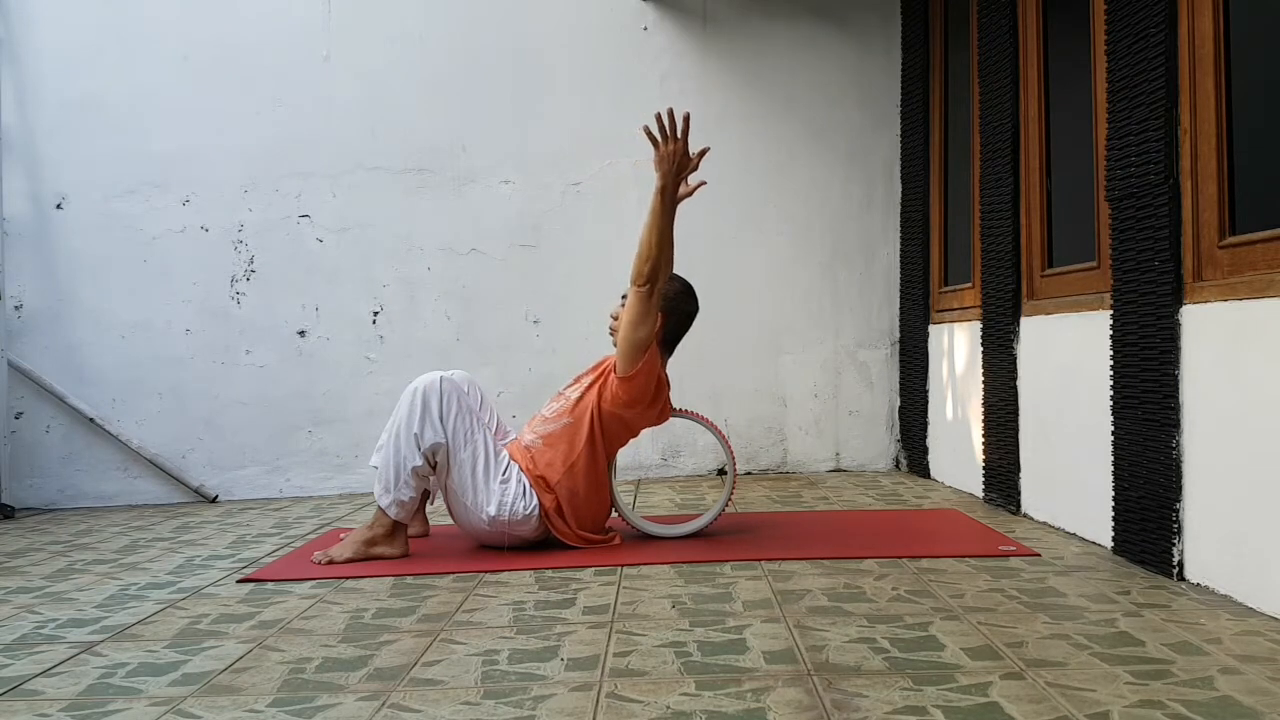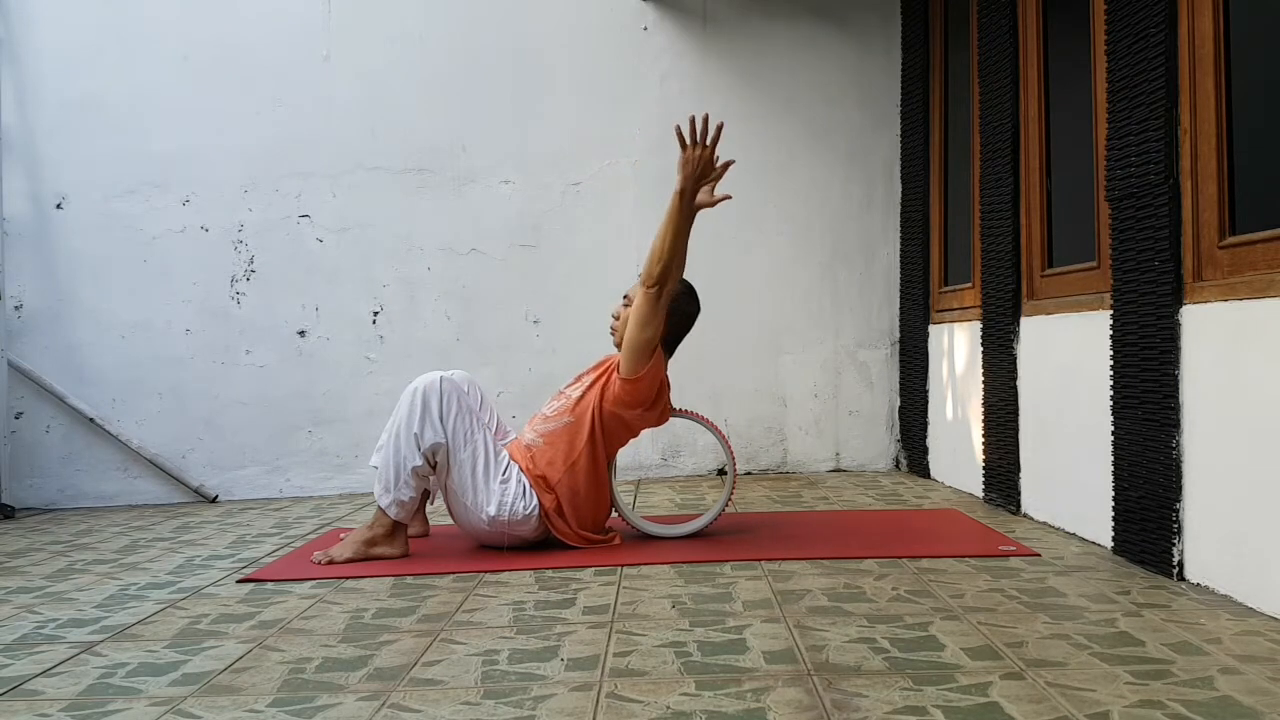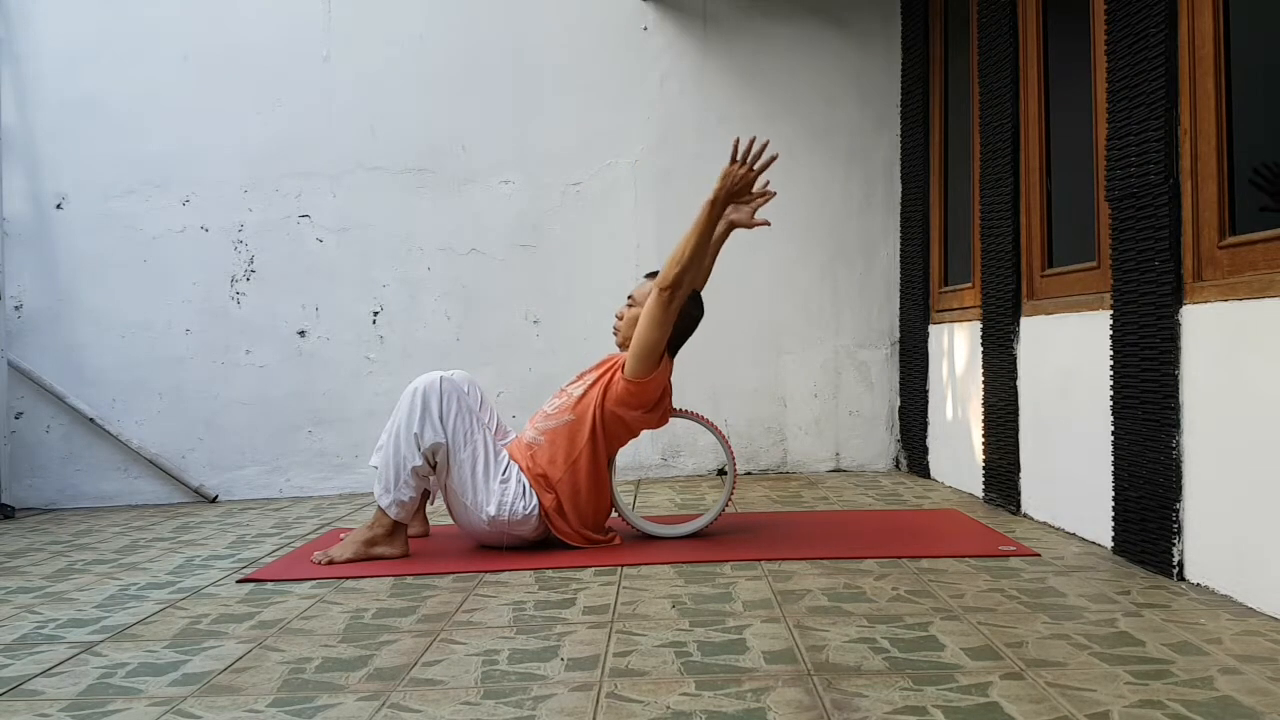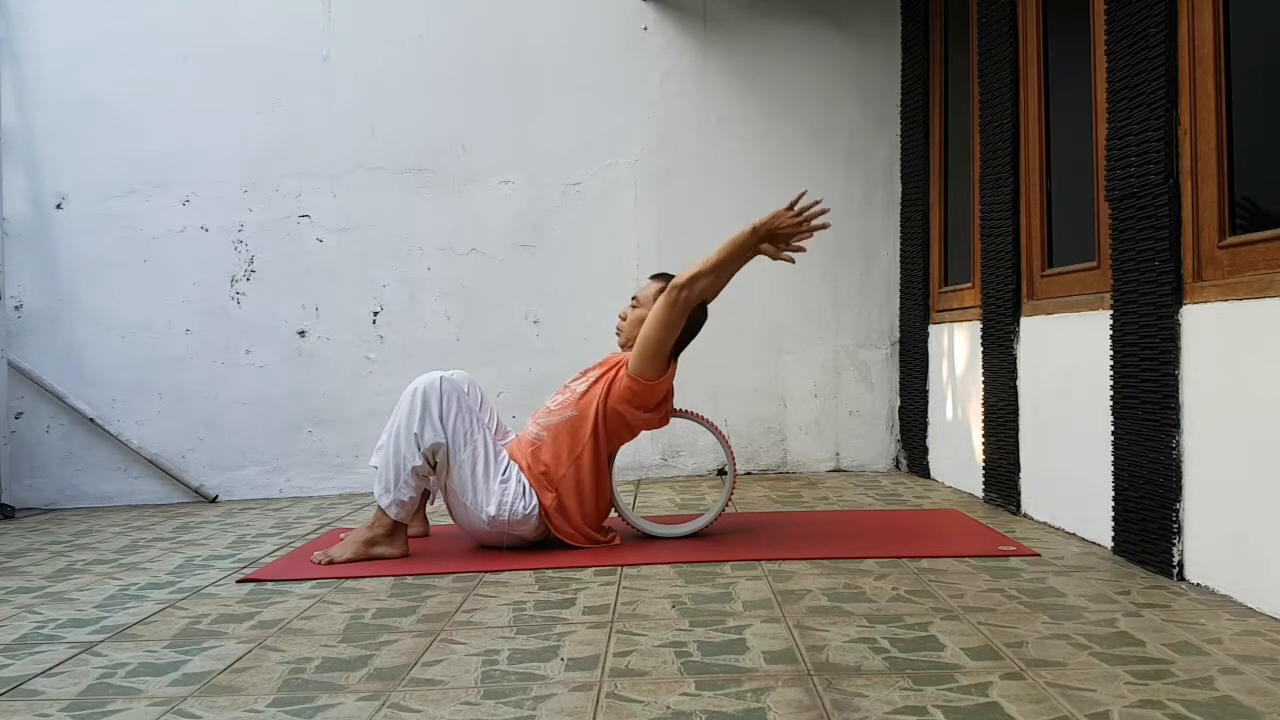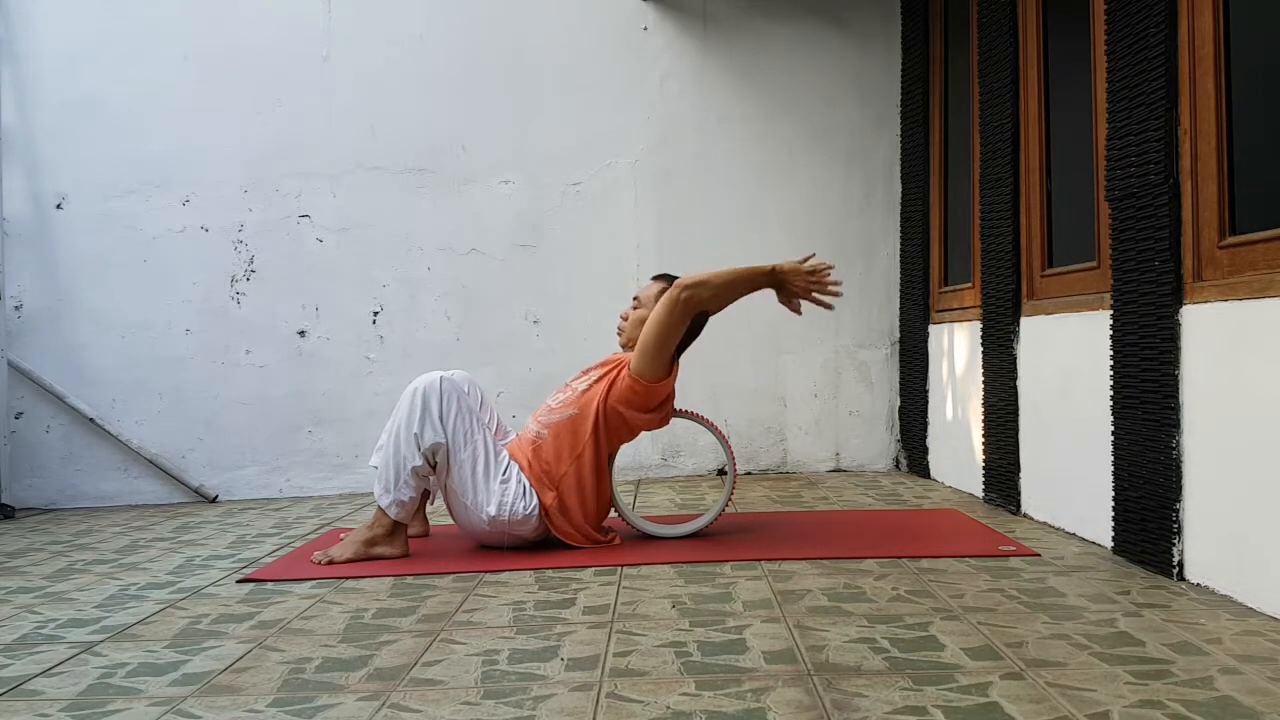
dt=0.3s
person 1, frame 1
left shoulder: (640, 377)
right shoulder: (638, 375)
left elbow: (647, 283)
right elbow: (656, 288)
left wrist: (665, 190)
right wrist: (671, 200)
left hip: (516, 507)
right hip: (519, 485)
left knee: (434, 391)
right knee: (457, 386)
left ankle: (386, 530)
right ankle: (411, 511)
person 1, frame 2
left shoulder: (642, 379)
right shoulder: (636, 375)
left elbow: (656, 284)
right elbow: (667, 290)
left wrist: (684, 193)
right wrist: (690, 211)
left hip: (515, 508)
right hip: (516, 487)
left knee: (435, 391)
right knee: (457, 386)
left ankle: (386, 530)
right ankle: (411, 512)
person 1, frame 3
left shoulder: (642, 381)
right shoulder: (634, 372)
left elbow: (671, 287)
right elbow: (682, 292)
left wrist: (718, 203)
right wrist: (726, 224)
left hip: (514, 507)
right hip: (519, 486)
left knee: (433, 392)
right knee: (457, 386)
left ankle: (385, 530)
right ankle: (409, 511)
person 1, frame 4
left shoulder: (643, 381)
right shoulder: (630, 372)
left elbow: (683, 292)
right elbow: (692, 298)
left wrist: (758, 235)
right wrist: (757, 246)
left hip: (513, 506)
right hip: (517, 486)
left knee: (434, 391)
right knee: (455, 388)
left ankle: (387, 530)
right ankle: (410, 511)
person 1, frame 5
left shoulder: (643, 383)
right shoulder: (632, 374)
left elbow: (683, 295)
right elbow: (693, 304)
left wrist: (773, 275)
right wrist: (772, 278)
left hip: (515, 505)
right hip: (517, 483)
left knee: (435, 391)
right knee: (455, 389)
left ankle: (385, 529)
right ankle: (409, 512)
